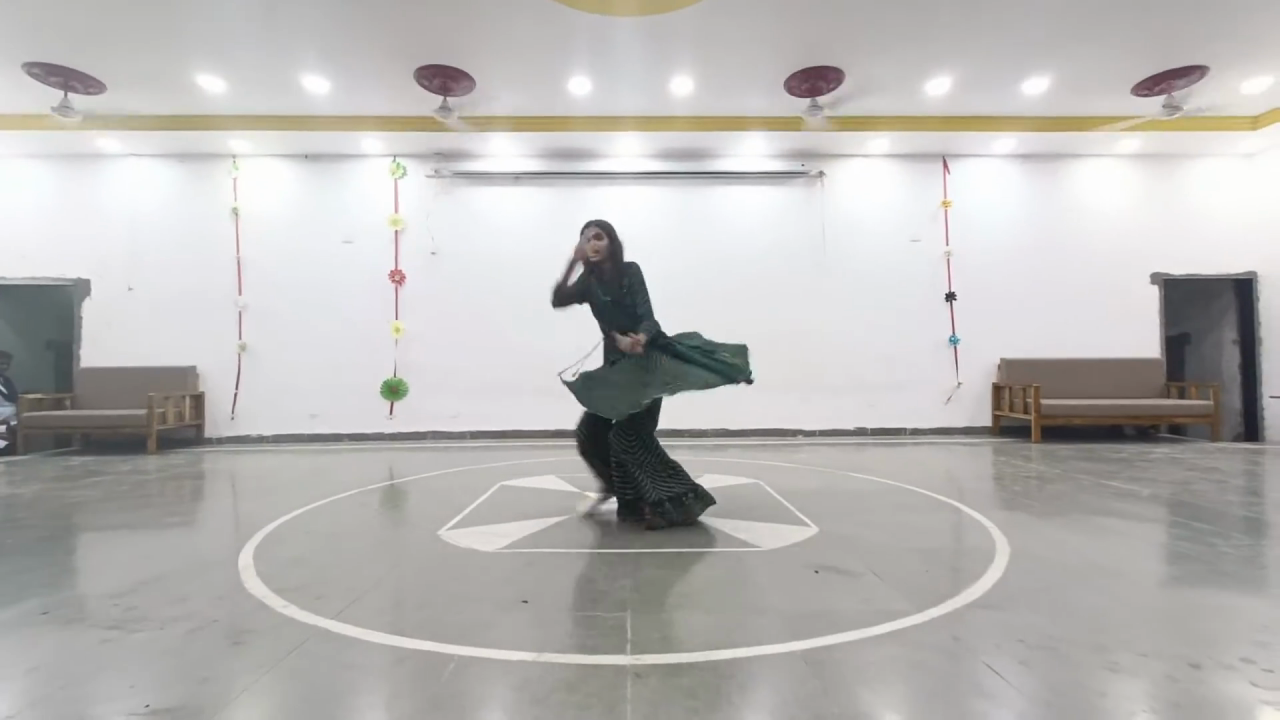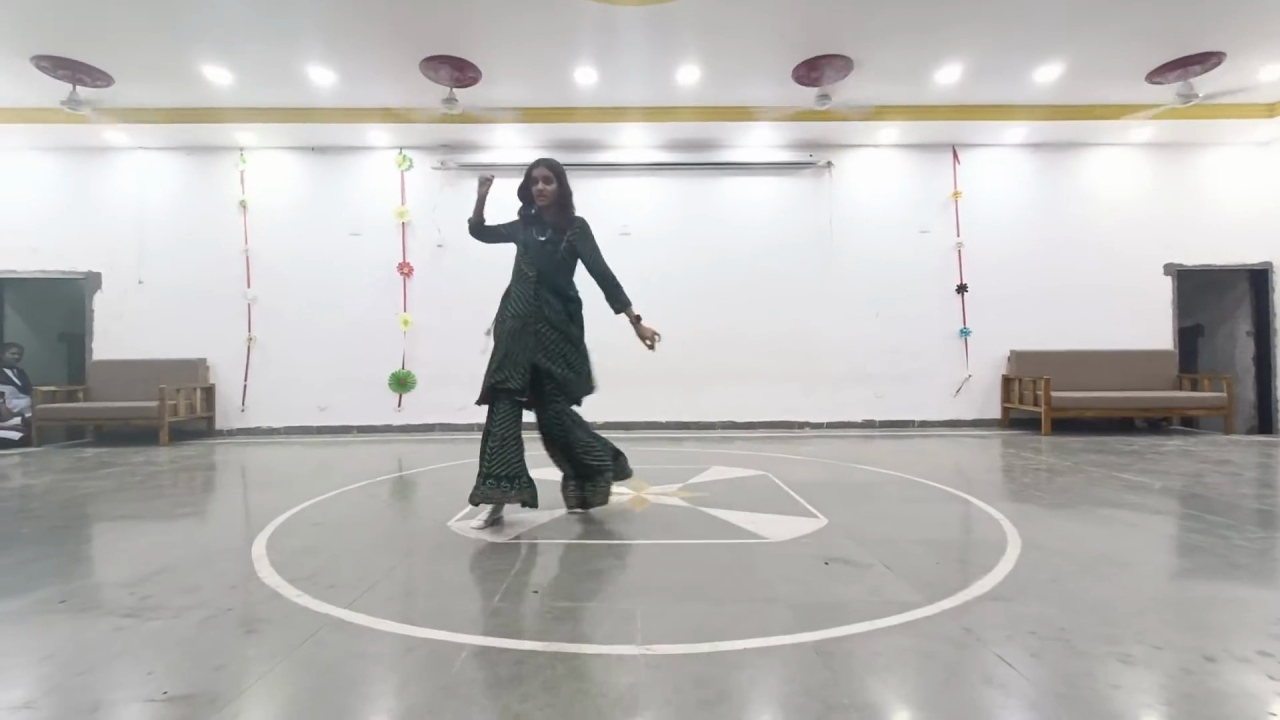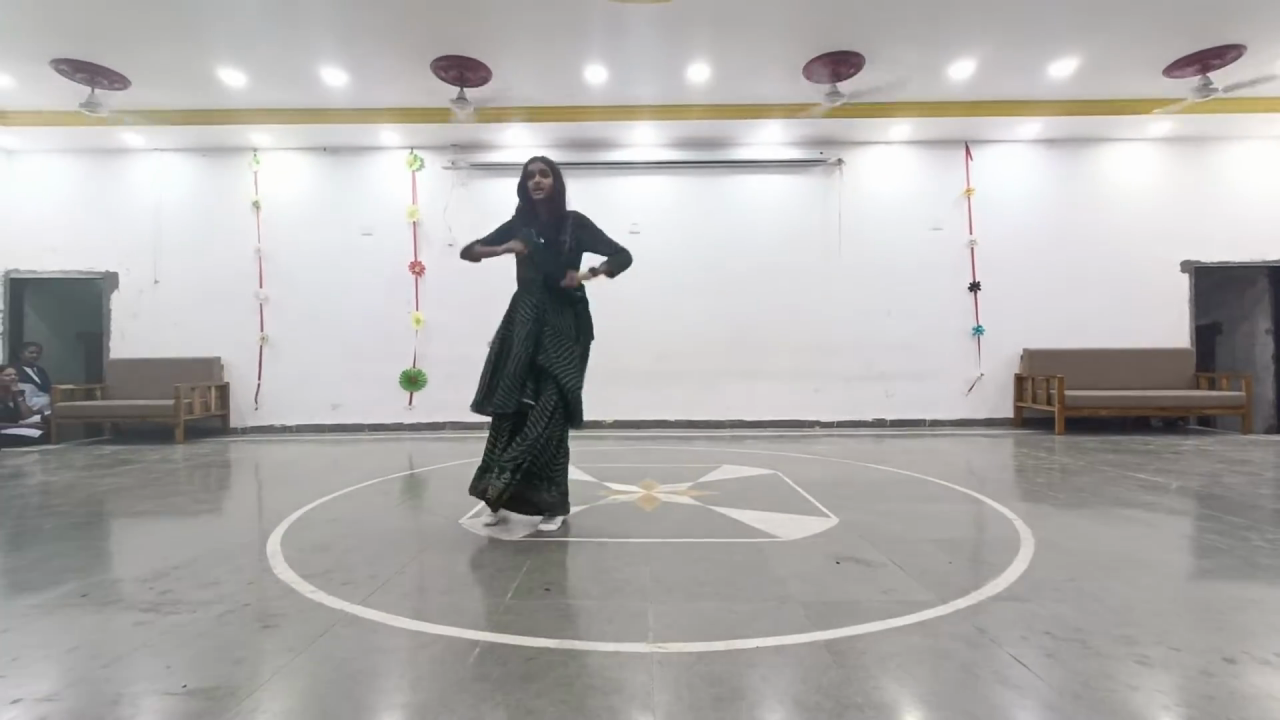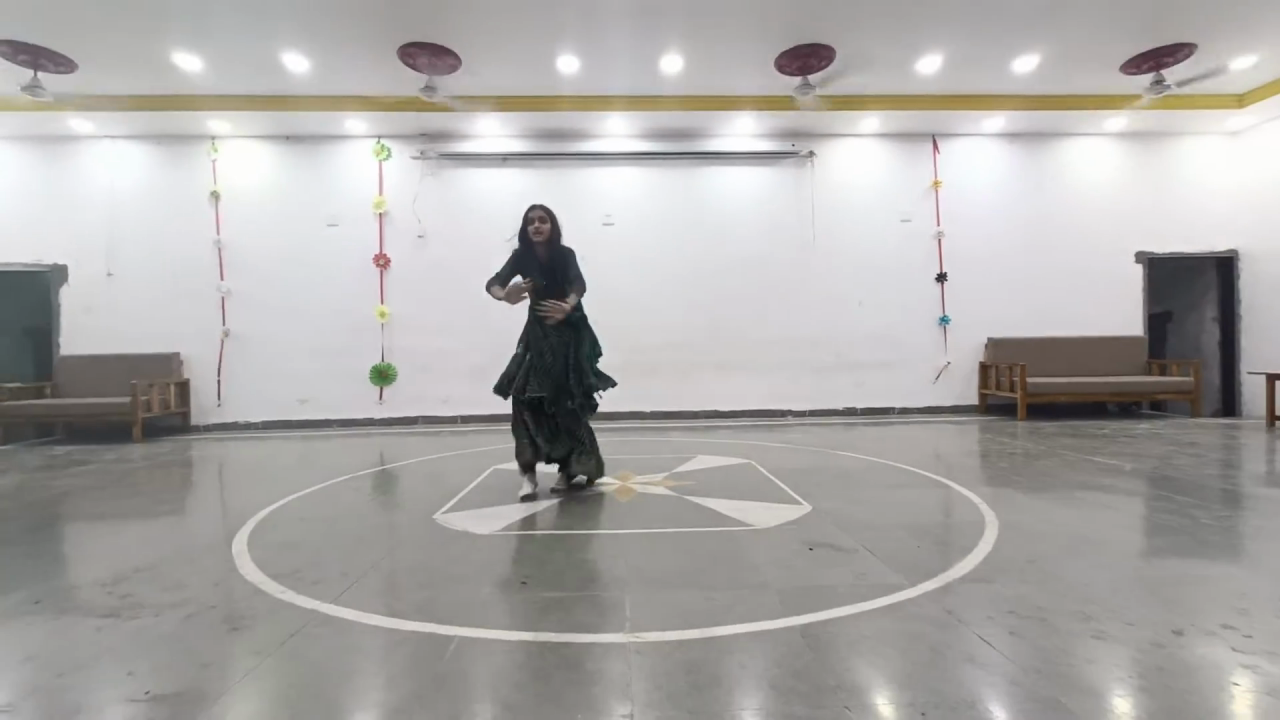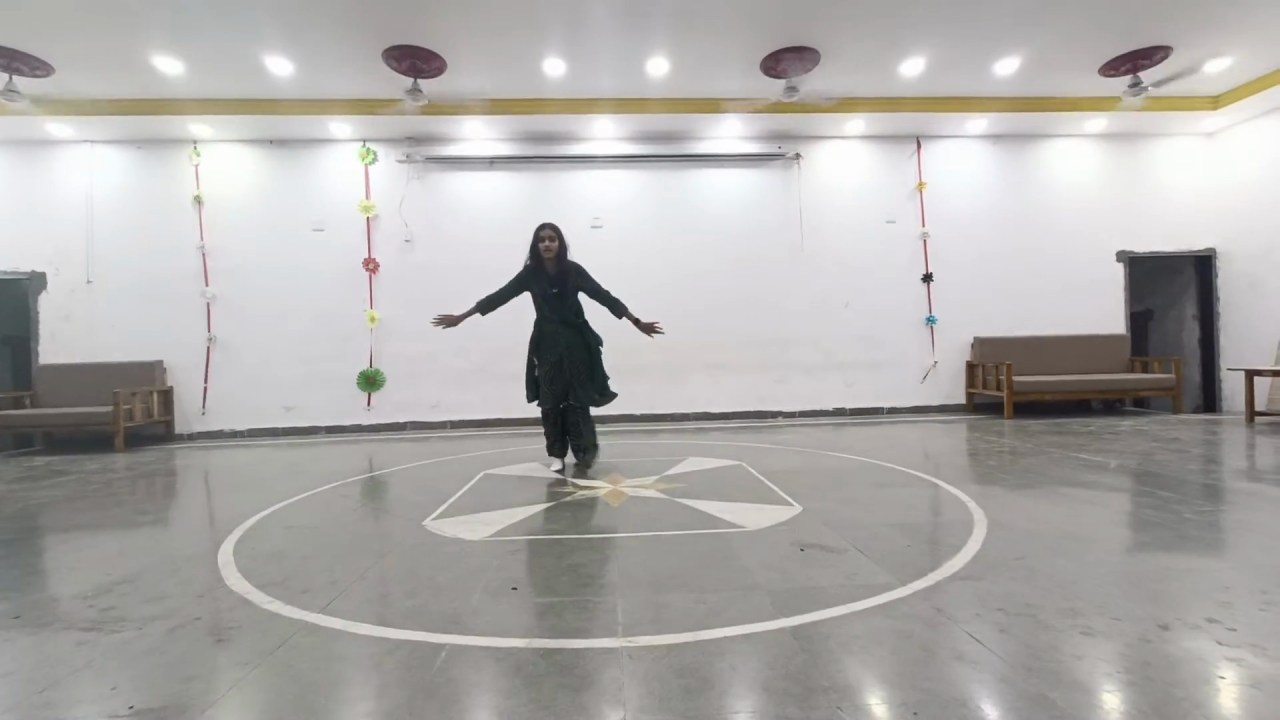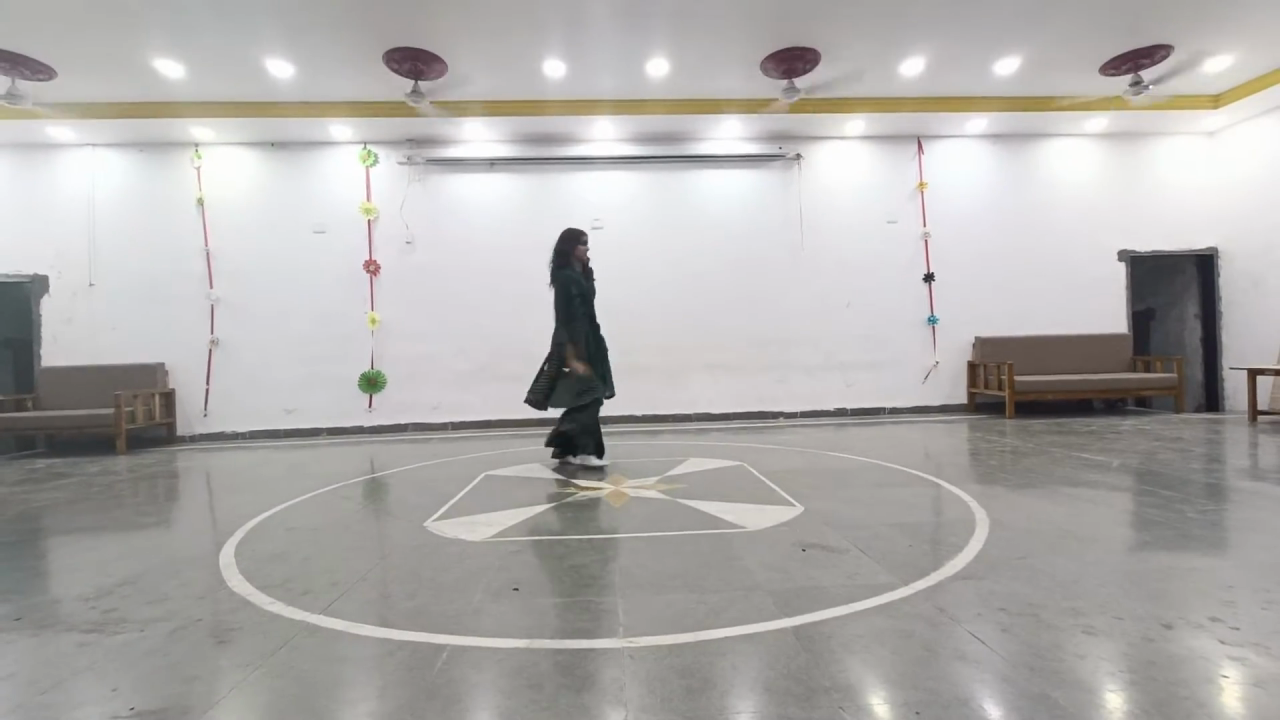
dt=0.5s
person 1, frame 1
left shoulder: (630, 272)
right shoulder: (588, 282)
left elbow: (648, 319)
right elbow: (558, 301)
left wrist: (639, 339)
right wrist: (575, 262)
left hip: (648, 361)
right hip: (617, 363)
left knee: (628, 435)
right knee: (590, 432)
left ankle: (665, 505)
right ankle: (622, 485)
person 1, frame 2
left shoulder: (576, 228)
right shoulder: (524, 227)
left elbow: (602, 275)
right elbow: (478, 231)
left wrist: (635, 321)
right wrist: (482, 195)
left hip: (556, 325)
right hip: (516, 324)
left knee: (553, 410)
right knee: (503, 406)
left ankle: (590, 482)
right ankle: (496, 498)
person 1, frame 3
left shoulder: (574, 223)
right shoulder: (518, 224)
left elbow: (622, 256)
right elbow: (468, 251)
left wrist: (591, 272)
right wrist: (501, 248)
left hip: (564, 325)
right hip: (524, 322)
left knee: (552, 409)
right knee: (511, 407)
left ankle: (550, 502)
right ankle: (499, 494)
person 1, frame 4
left shoulder: (565, 255)
right shoulder: (521, 257)
left elbow: (577, 285)
right elbow: (495, 281)
left wrist: (567, 307)
right wrist: (503, 294)
left hip: (570, 336)
right hip: (538, 335)
left knee: (568, 405)
right knee: (525, 398)
left ankle: (573, 469)
right ankle: (528, 473)
person 1, frame 5
left shoulder: (574, 271)
right shoulder: (530, 274)
left elbow: (604, 296)
right elbow: (499, 296)
left wrist: (637, 322)
right wrist: (460, 318)
left hip: (576, 341)
right hip: (547, 342)
left knee: (578, 399)
right knee: (550, 401)
left ankle: (583, 452)
right ankle: (557, 453)
person 1, frame 6
left shoulder: (586, 273)
right shoulder: (563, 276)
right elbow: (562, 320)
right wrist: (572, 357)
left hip: (588, 340)
right hip: (571, 343)
left knee: (588, 396)
right knee: (587, 397)
left ankle: (567, 450)
right ankle: (582, 452)
